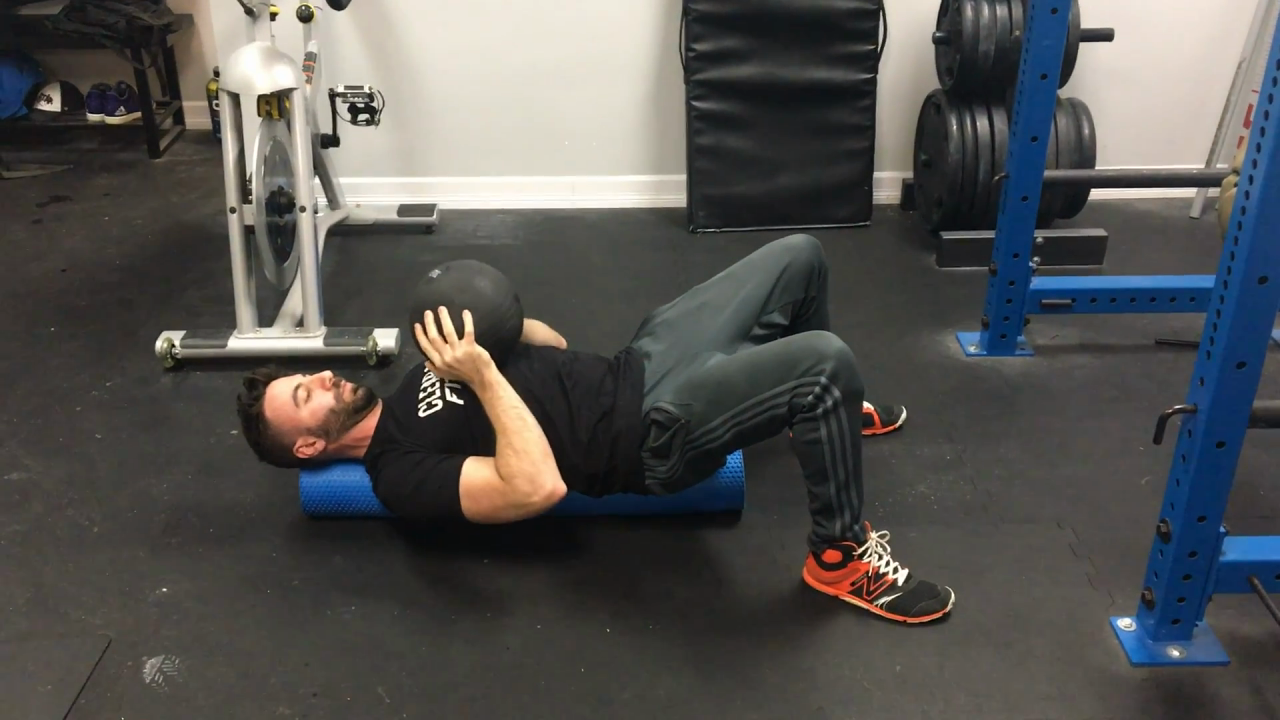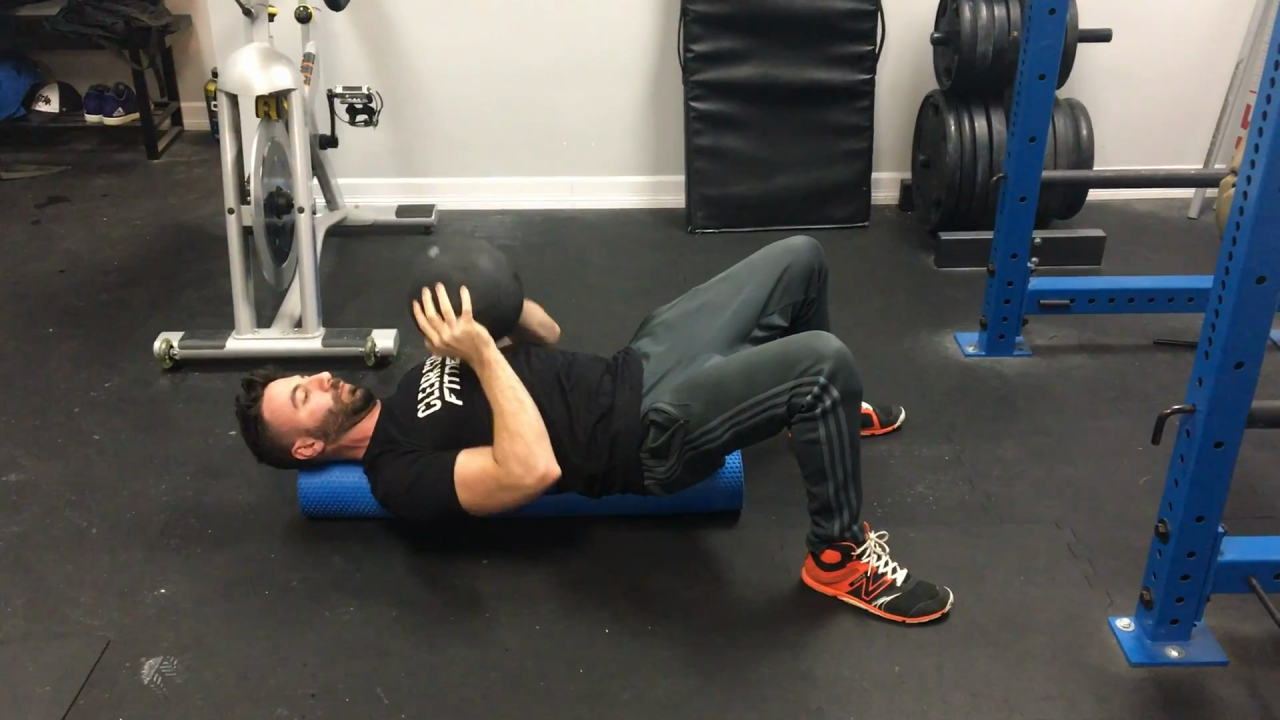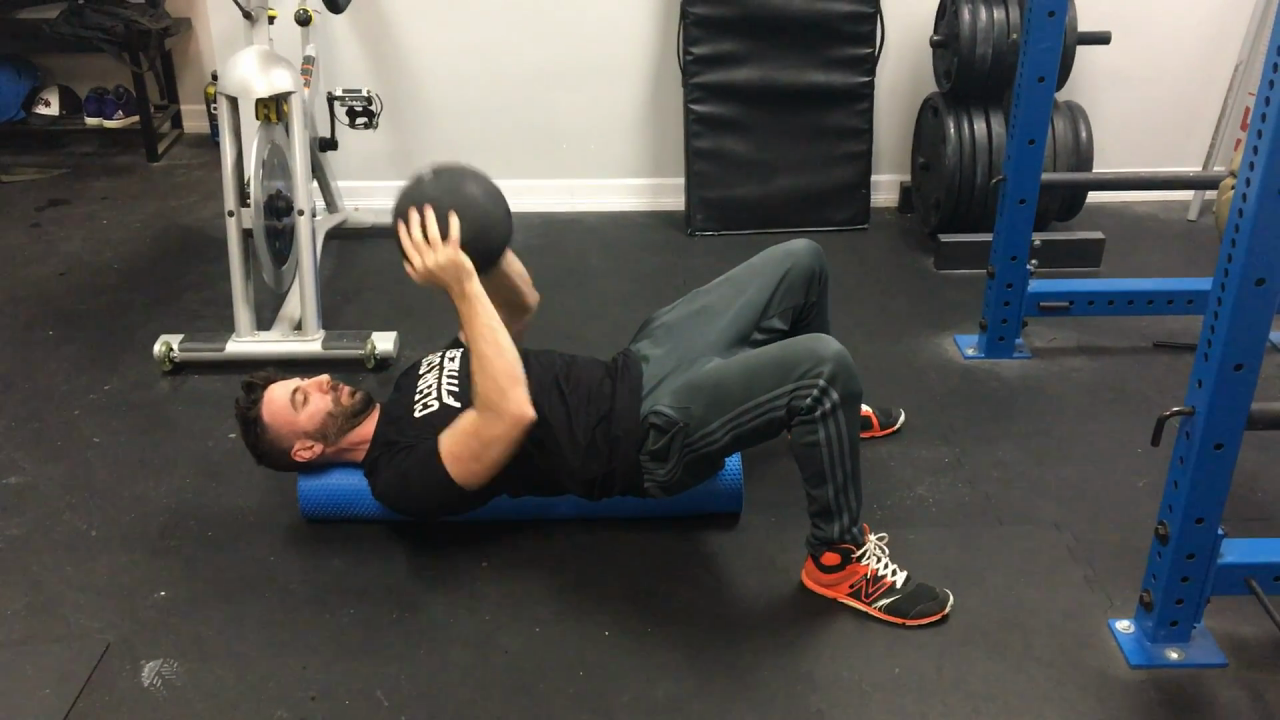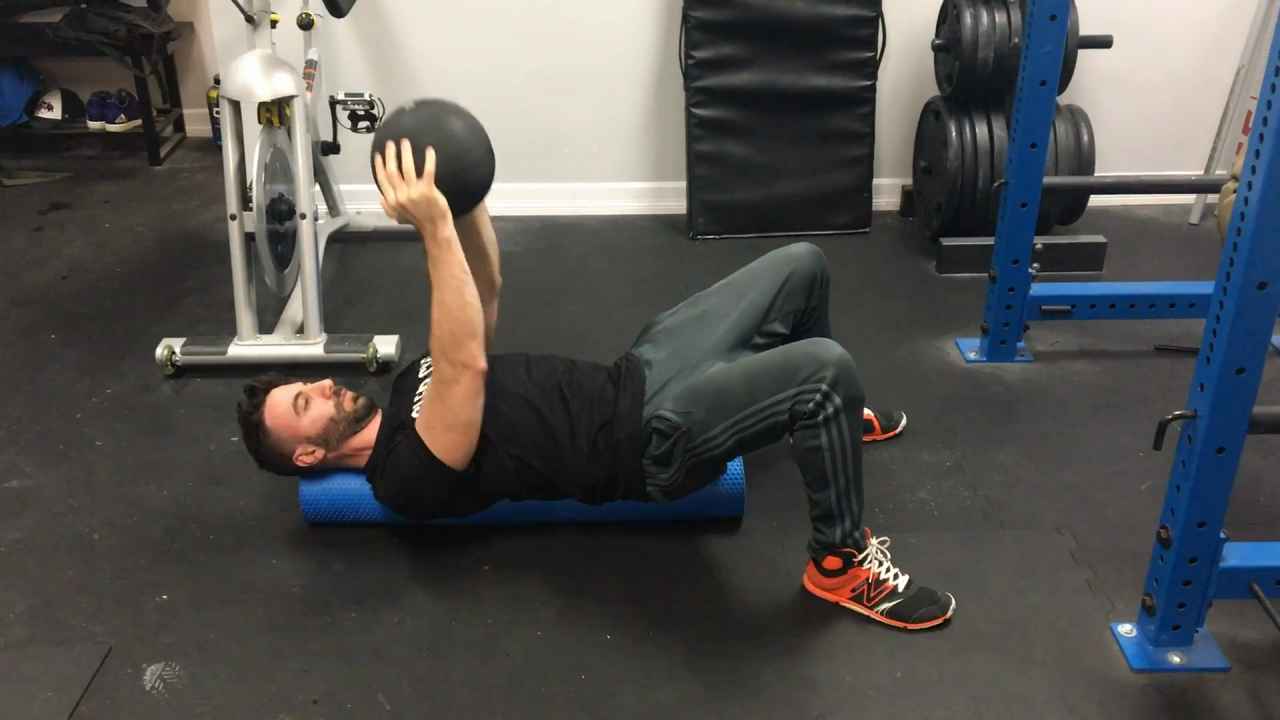
dt=0.2s
person 1, frame 1
left shoulder: (420, 383)
right shoulder: (402, 476)
left elbow: (552, 346)
right elbow: (541, 488)
right wrist: (483, 373)
left hip: (636, 365)
right hip: (651, 433)
left knee: (799, 257)
right knee: (826, 358)
left ankle: (822, 412)
right ankle: (841, 556)
person 1, frame 2
left shoulder: (414, 385)
right shoulder: (402, 477)
left elbow: (546, 337)
right elbow: (536, 470)
right wrist: (481, 349)
left hip: (634, 366)
right hip: (649, 435)
left knee: (799, 258)
right knee: (824, 359)
left ankle: (824, 416)
right ankle: (840, 557)
person 1, frame 3
left shoulder: (411, 386)
right shoulder: (403, 477)
left elbow: (522, 306)
right elbow: (513, 413)
right wrist: (459, 280)
left hip: (635, 368)
right hip: (648, 437)
left knee: (801, 261)
right knee: (823, 363)
left ankle: (823, 417)
right ankle: (839, 559)
person 1, frame 4
left shoulder: (410, 392)
right shoulder: (409, 479)
left elbow: (483, 292)
right elbow: (470, 363)
left wrist: (464, 201)
right wrist: (434, 224)
left hip: (636, 374)
right hip: (651, 441)
left knee: (802, 265)
right knee: (824, 366)
left ankle: (825, 416)
right ankle: (842, 564)
